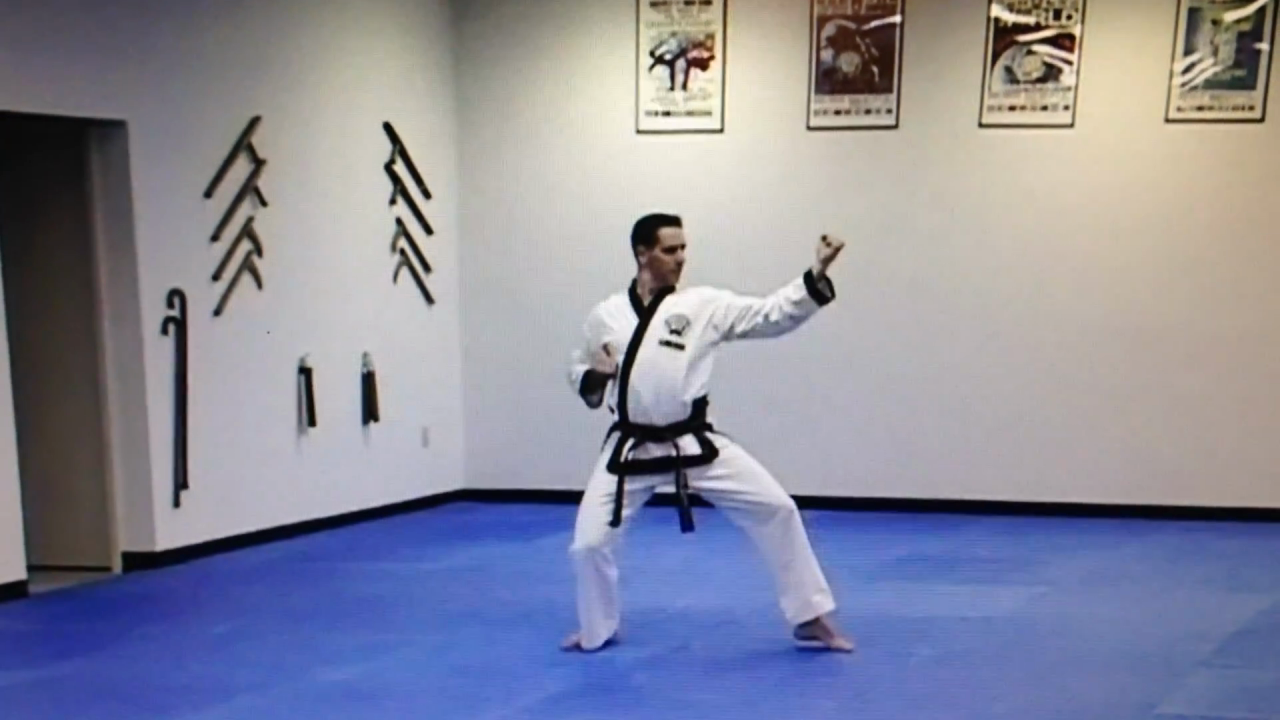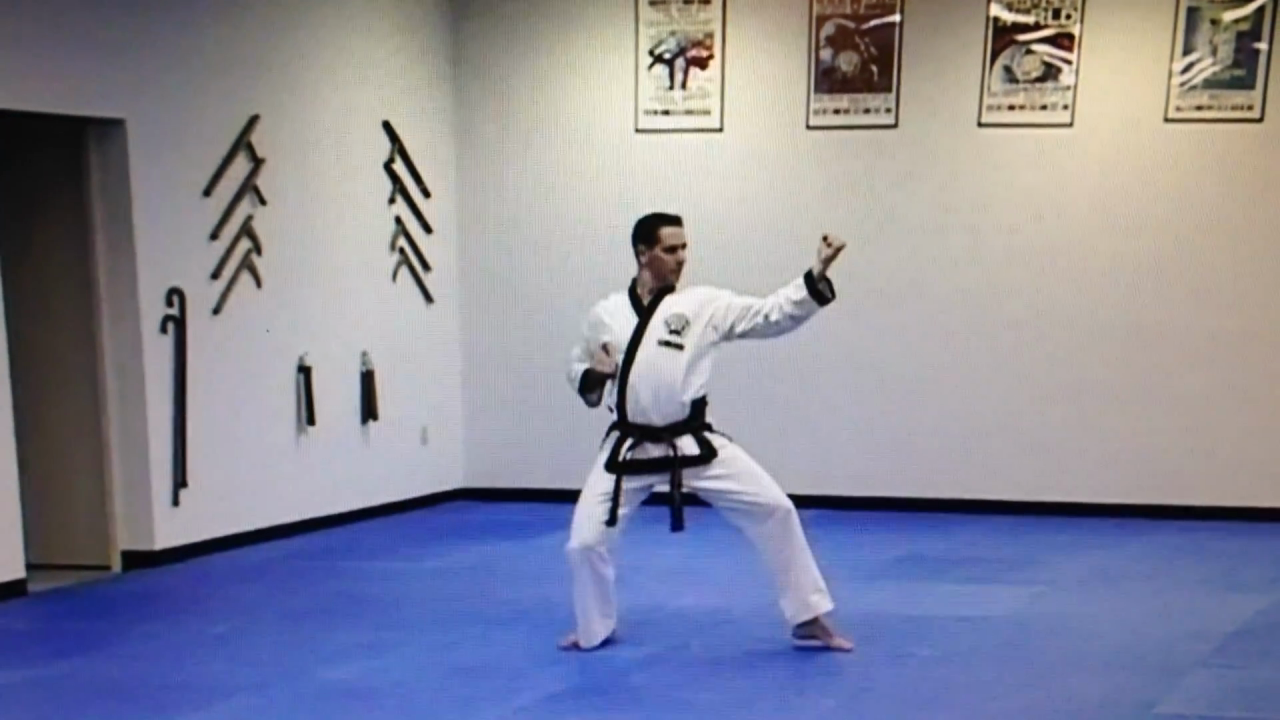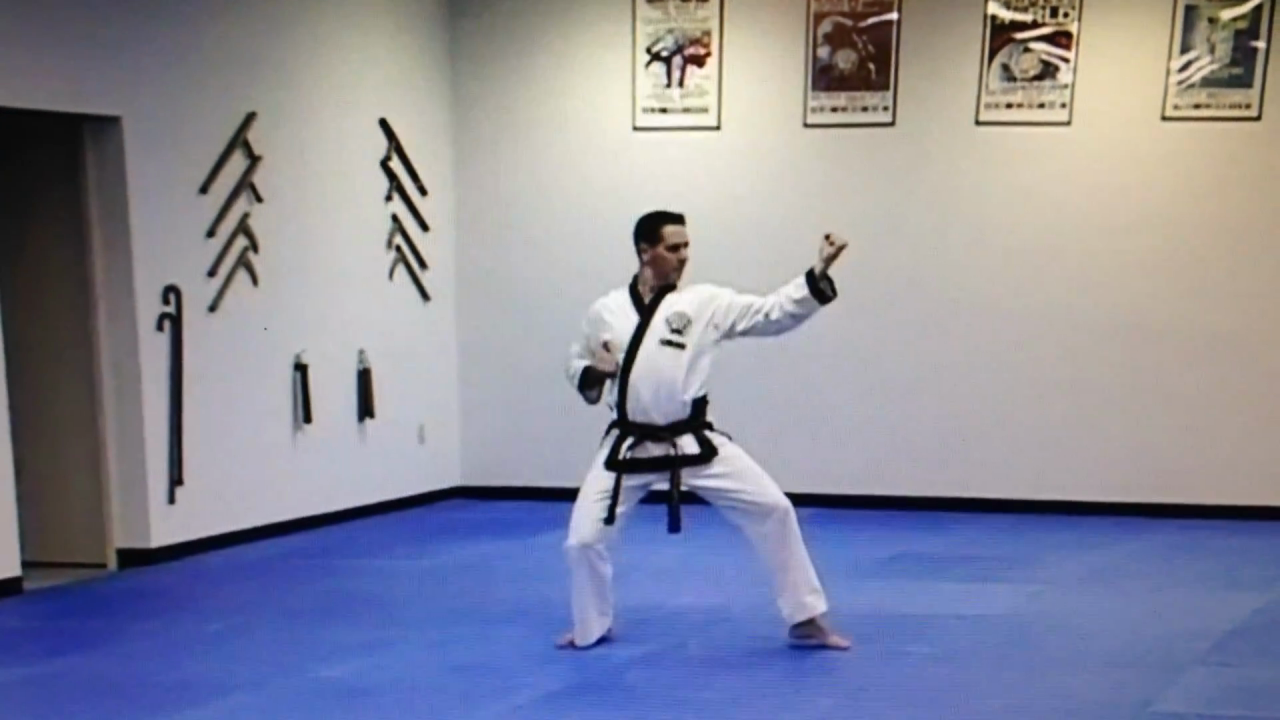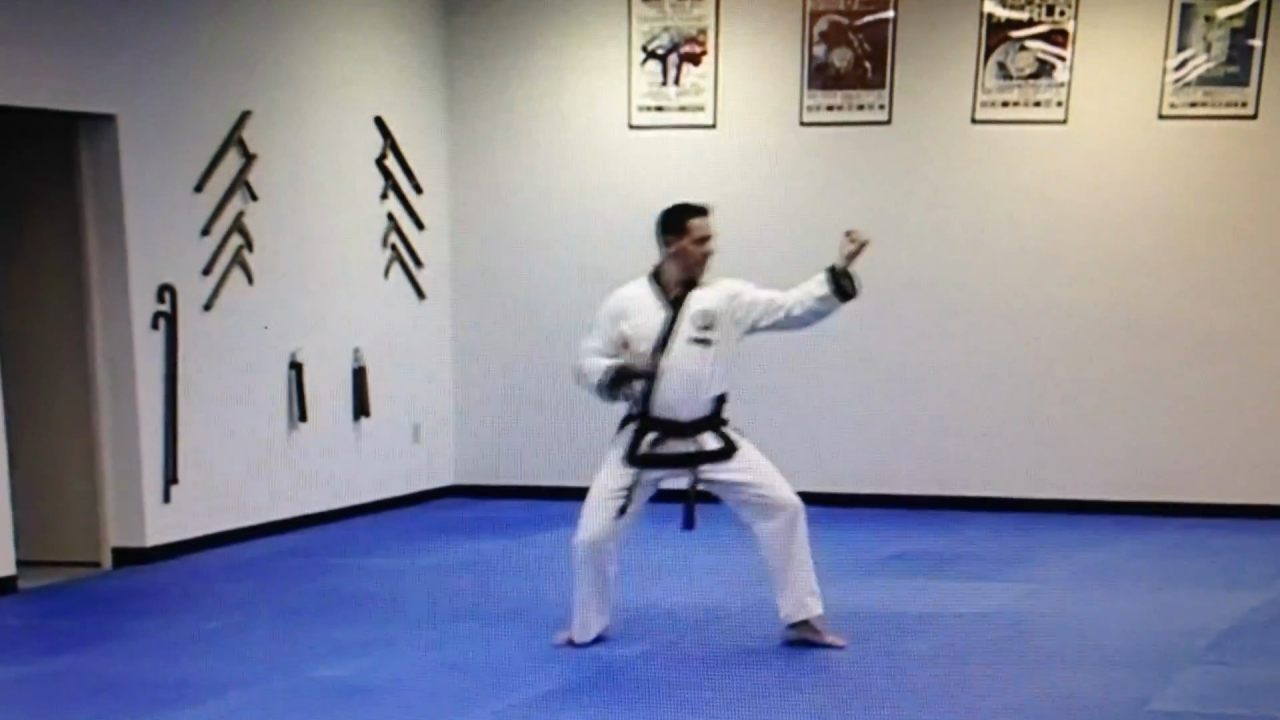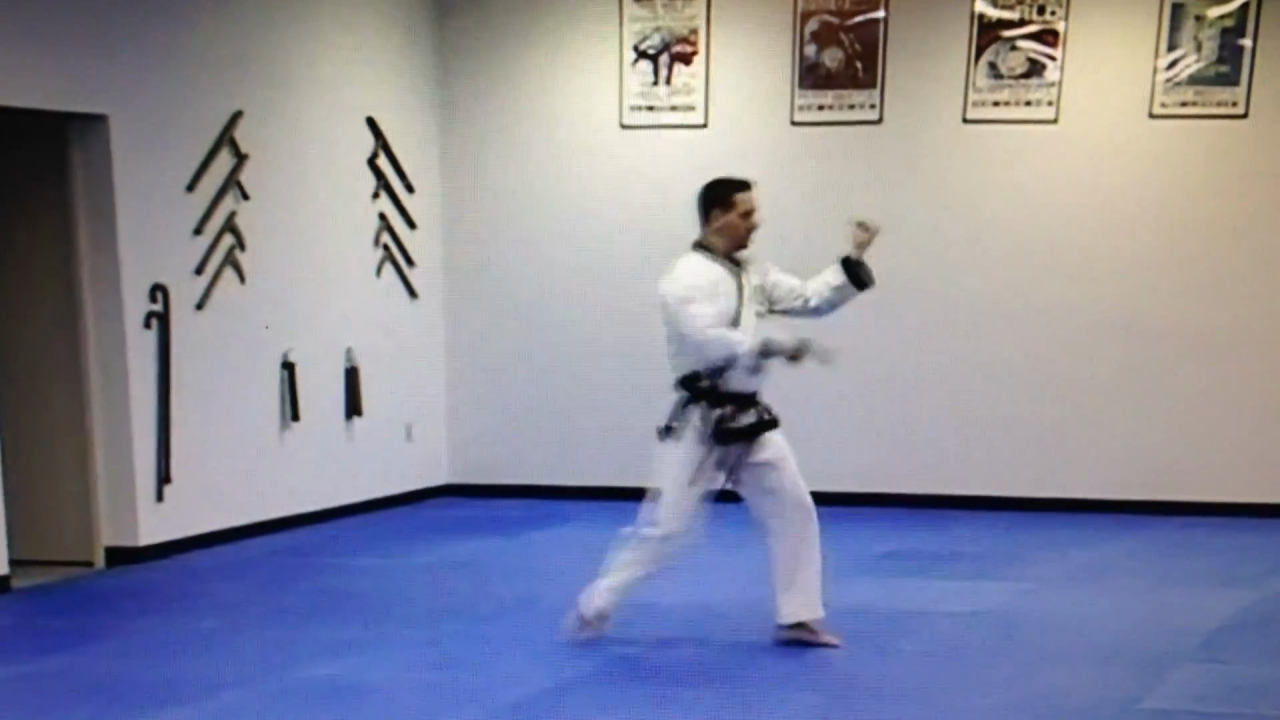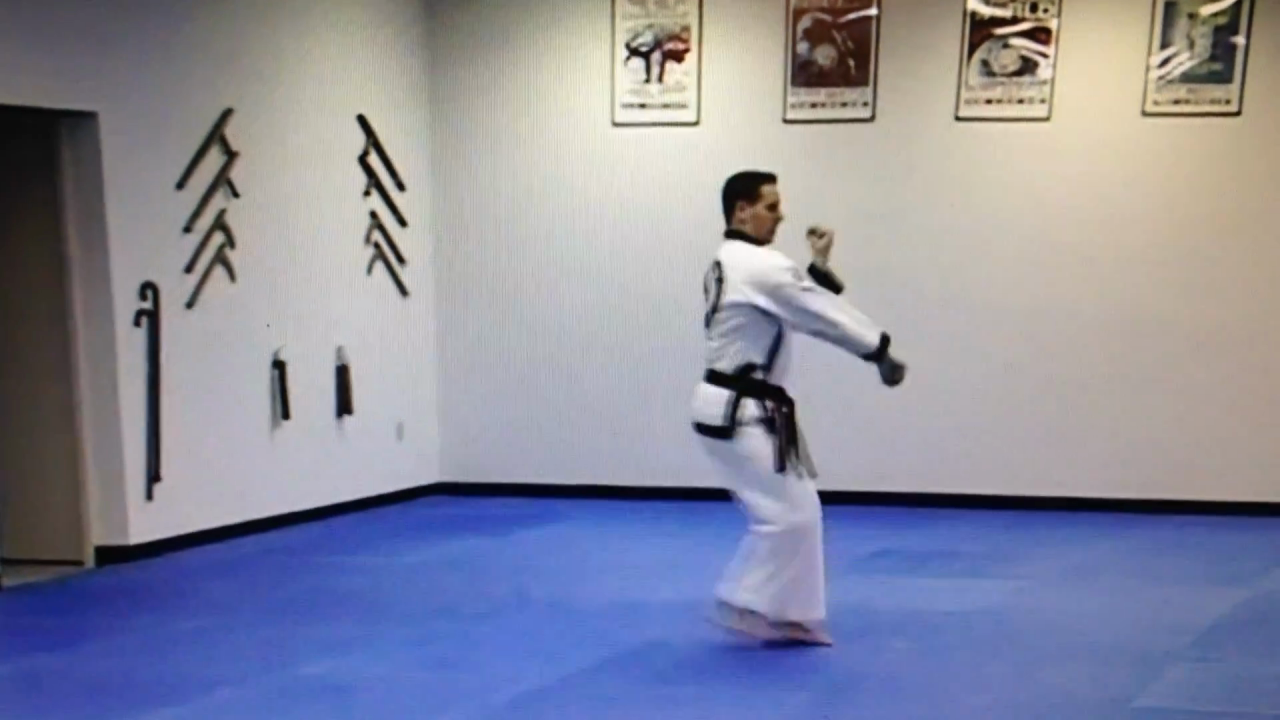
dt=0.2s
person 1, frame 1
left shoulder: (704, 304)
right shoulder: (605, 316)
left elbow: (771, 314)
right elbow: (578, 372)
left wrist: (816, 275)
right wrist: (593, 378)
left hip: (695, 444)
right hip: (630, 449)
left knee: (775, 509)
right knee: (589, 542)
left ankle: (811, 617)
right ankle: (596, 629)
person 1, frame 2
left shoulder: (704, 304)
right shoulder: (604, 314)
left elbow: (771, 314)
right elbow: (578, 369)
left wrist: (817, 275)
right wrist: (592, 377)
left hip: (693, 444)
right hip: (629, 448)
left knee: (773, 510)
right knee: (585, 539)
left ankle: (809, 618)
right ankle: (594, 628)
person 1, frame 3
left shoulder: (706, 302)
right shoulder: (605, 311)
left elbow: (772, 312)
right elbow: (577, 365)
left wrist: (819, 274)
right wrist: (593, 375)
left hip: (694, 443)
right hip: (629, 446)
left knee: (772, 510)
right knee: (584, 537)
left ankle: (806, 618)
right ankle: (591, 626)
person 1, frame 4
left shoulder: (727, 297)
right shoulder: (624, 303)
left elbow: (794, 307)
right elbow: (588, 362)
left wrist: (841, 270)
right wrist: (621, 372)
left hip: (710, 439)
right hip: (645, 441)
left knee: (782, 508)
right knee: (594, 534)
left ankle: (802, 619)
right ankle: (587, 626)
person 1, frame 5
left shoulder: (755, 274)
right shoulder: (688, 276)
left elbow: (812, 298)
right elbow: (712, 343)
left wrist: (855, 259)
right wrist: (773, 346)
left hip: (748, 418)
right hip: (700, 420)
left knee: (794, 509)
right knee: (665, 524)
left ankle: (798, 618)
right ankle: (595, 604)
person 1, frame 6
left shoulder: (733, 264)
right shoulder: (757, 266)
left elbow: (812, 310)
right elbow: (823, 314)
left wrist: (819, 266)
right wrist: (882, 351)
left hip: (754, 408)
right hip: (738, 413)
left knee: (802, 514)
right knee: (791, 517)
left ankle: (794, 616)
right ankle: (742, 604)
